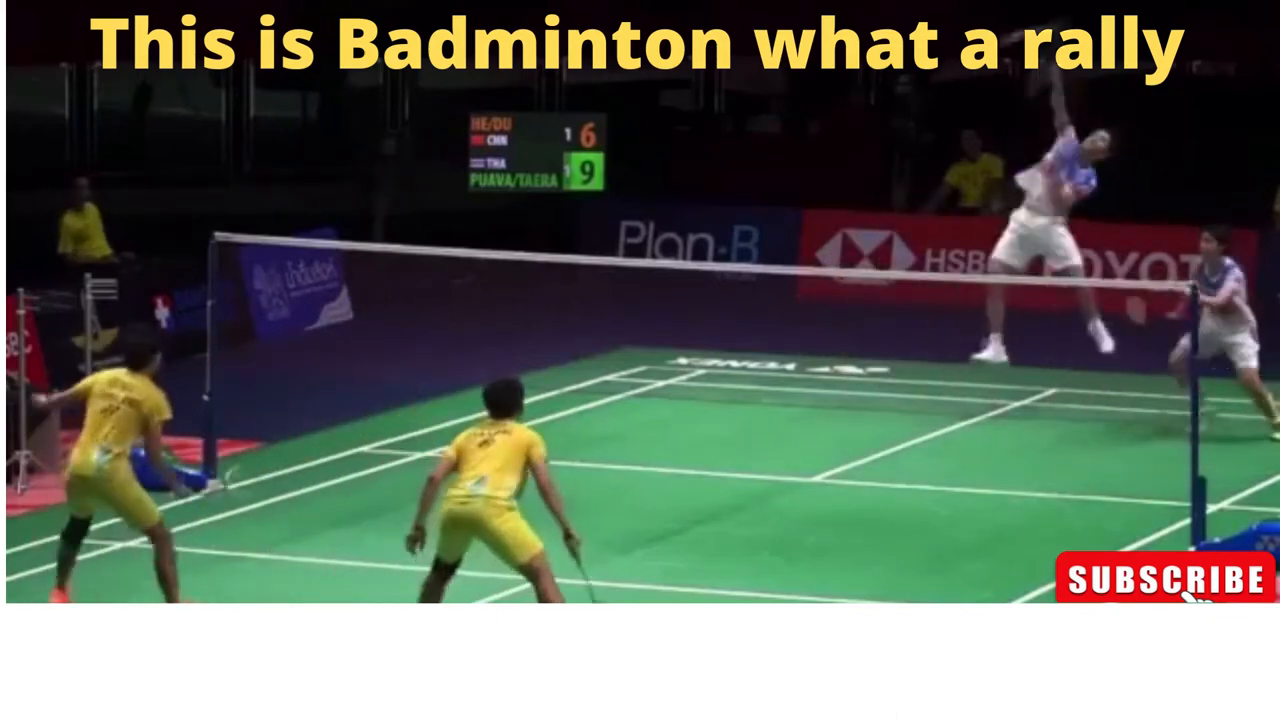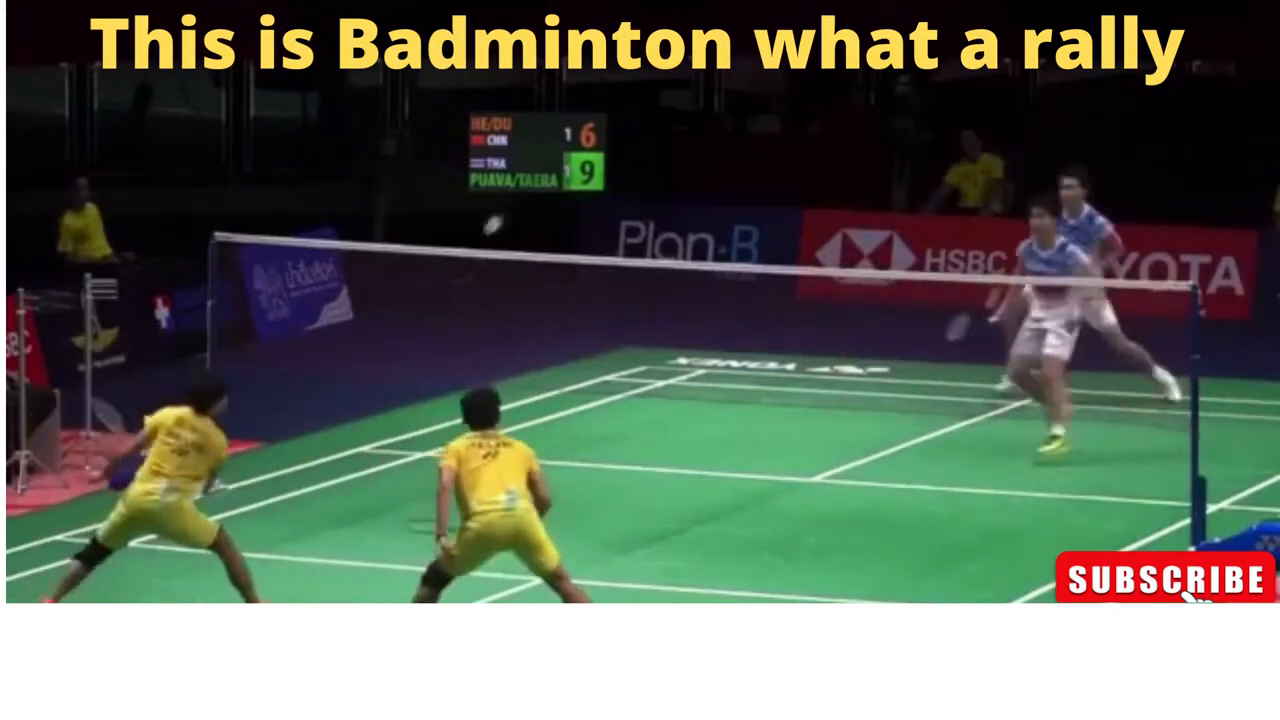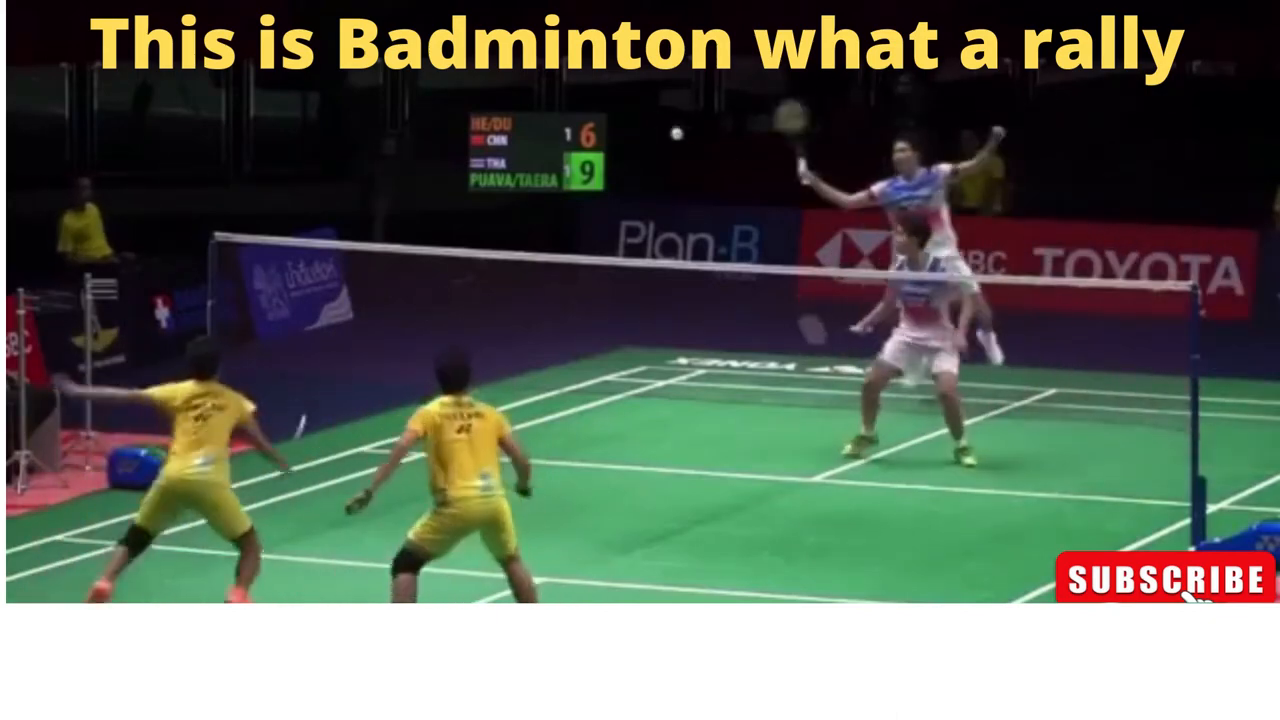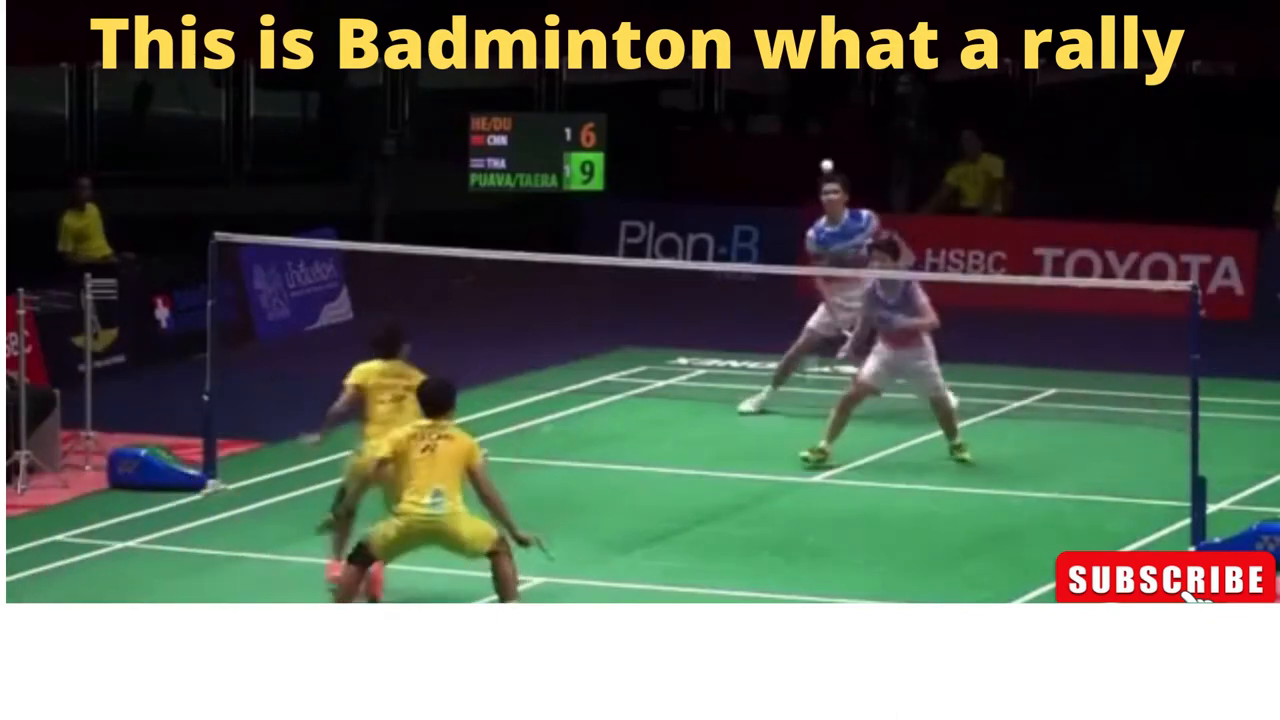
dt=0.5s
person 1, frame 1
left shoulder: (104, 378)
right shoulder: (154, 397)
left elbow: (63, 398)
right elbow: (154, 452)
left wrist: (46, 402)
right wrist: (175, 484)
left hip: (79, 470)
right hip: (111, 475)
left knee: (78, 525)
right knee: (161, 538)
left ankle: (60, 591)
person 1, frame 2
left shoulder: (167, 416)
right shoulder: (217, 441)
left elbow: (130, 450)
right elbow: (205, 482)
left wrist: (106, 471)
left hip: (137, 500)
right hip: (173, 507)
left knee: (93, 553)
right knee: (225, 547)
left ankle: (50, 604)
person 1, frame 3
left shoulder: (173, 392)
right shoulder: (234, 400)
left elbow: (123, 396)
right elbow: (259, 441)
left wrist: (78, 391)
right wrist: (279, 460)
left hip: (174, 477)
right hip: (211, 483)
left knee: (136, 538)
right knee: (250, 544)
left ankle: (104, 584)
right ankle: (239, 596)
person 1, frame 4
left shoulder: (364, 372)
right shoulder: (418, 380)
left elbow: (340, 408)
left wrist: (320, 432)
left hip: (368, 456)
left knee: (345, 502)
left ankle: (337, 564)
right ankle: (375, 569)
person 2, frame 1
left shoulder: (1088, 179)
right shoulder: (1069, 140)
left elbow: (1062, 202)
right elbow: (1059, 109)
left wrist: (1053, 179)
right wrist: (1057, 80)
left hip: (1050, 226)
right hip: (1024, 219)
left knee: (1076, 276)
right knee: (995, 276)
left ankle: (1095, 325)
right ankle: (995, 344)
person 2, frame 2
left shoulder: (1097, 222)
left elbow: (1116, 248)
left wrist: (1095, 267)
left knee: (1118, 343)
right knee: (1009, 315)
left ankle: (1159, 374)
person 2, frame 3
left shoulder: (936, 175)
right shoulder: (887, 188)
left elbow: (975, 165)
right elbow: (848, 201)
left wrist: (992, 142)
right wrist: (815, 182)
left hip: (946, 255)
left knee: (978, 305)
left ankle: (987, 334)
person 2, frame 4
left shoulder: (865, 219)
right shoulder: (815, 234)
right elbow: (819, 277)
left wrist: (905, 261)
right wrist: (832, 306)
right hip: (836, 299)
right knee: (802, 347)
right ankle: (767, 394)
person 3, frame 1
left shoulder: (1233, 273)
right shoulder: (1202, 266)
left elbow: (1218, 301)
right wrist: (1179, 310)
left hip: (1238, 328)
right hip: (1212, 323)
left knee: (1249, 380)
right knee: (1176, 362)
person 3, frame 2
left shoulder: (1069, 252)
right shoulder: (1027, 248)
left elbow: (1093, 279)
right elbow: (1019, 279)
left hip: (1062, 317)
right hip: (1037, 314)
left knee: (1051, 374)
right knee: (1017, 372)
left ankle: (1058, 434)
right ankle: (1057, 408)
person 3, frame 3
left shoulder: (941, 269)
right shoulder: (898, 268)
left elbow: (967, 302)
right elbow: (887, 304)
left wrist: (961, 334)
right wrist: (864, 323)
left hip: (939, 337)
right hip: (906, 334)
left knee: (947, 391)
right knee: (871, 383)
left ankle: (961, 446)
right ankle: (866, 435)
person 3, frame 4
left shoulder: (911, 290)
right shoulder: (870, 293)
left elbow: (932, 322)
right elbow: (865, 324)
left wrist: (908, 323)
right wrist: (848, 347)
left hip: (918, 356)
right hip: (886, 353)
left knee: (941, 404)
right knee: (850, 397)
left ankle: (956, 444)
right ankle: (823, 449)
person 4, frame 1
left shoulder: (466, 436)
right shoulder: (529, 437)
left elbow: (435, 478)
right elbow: (545, 485)
left wrist: (418, 525)
right wrist: (567, 529)
left hip: (454, 509)
right hip: (493, 509)
left knee: (442, 568)
right knee: (542, 575)
person 4, frame 2
left shoulder: (456, 448)
right shoulder: (521, 448)
left elbow: (444, 487)
right elbow: (544, 499)
left wrist: (442, 535)
left hip: (482, 523)
right hip: (522, 518)
left knee: (434, 578)
right knee: (560, 581)
person 4, frame 3
left shoulder: (429, 414)
right shoulder: (491, 415)
left elbow: (399, 450)
right elbow: (521, 461)
left wrist: (370, 491)
right wrist: (524, 484)
left hip: (454, 507)
right hip: (494, 503)
left knee: (404, 566)
right knee: (511, 562)
person 4, frame 4
left shoulder: (400, 436)
right shoulder: (465, 441)
left elbow: (366, 476)
right elbow: (487, 492)
left wrist: (340, 513)
right wrist: (514, 531)
left hip: (408, 519)
right hip: (451, 519)
left knee: (359, 558)
right knee: (500, 550)
